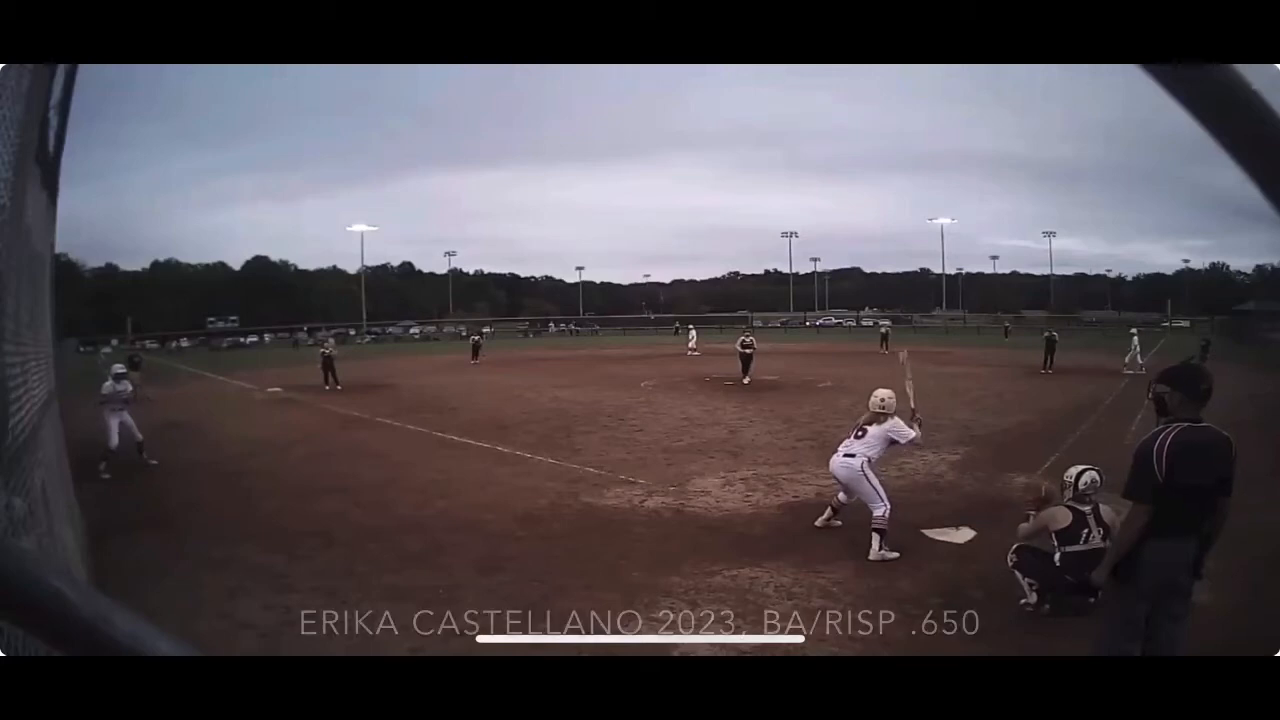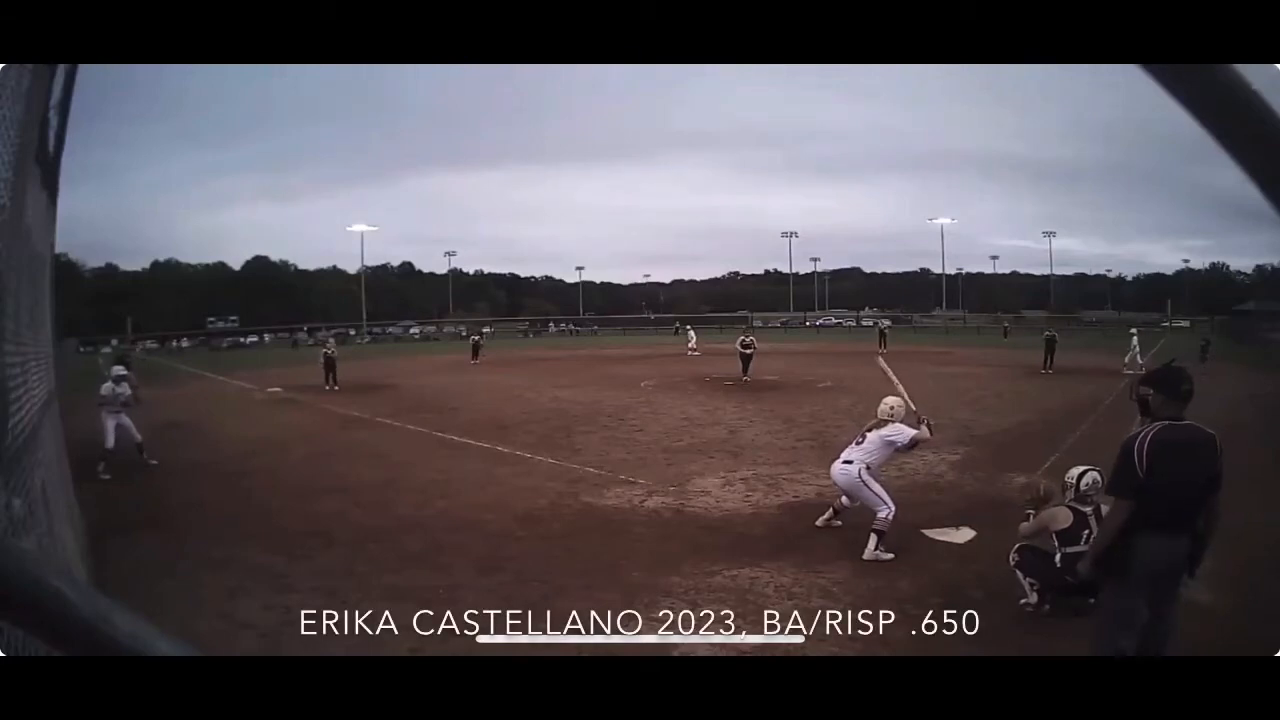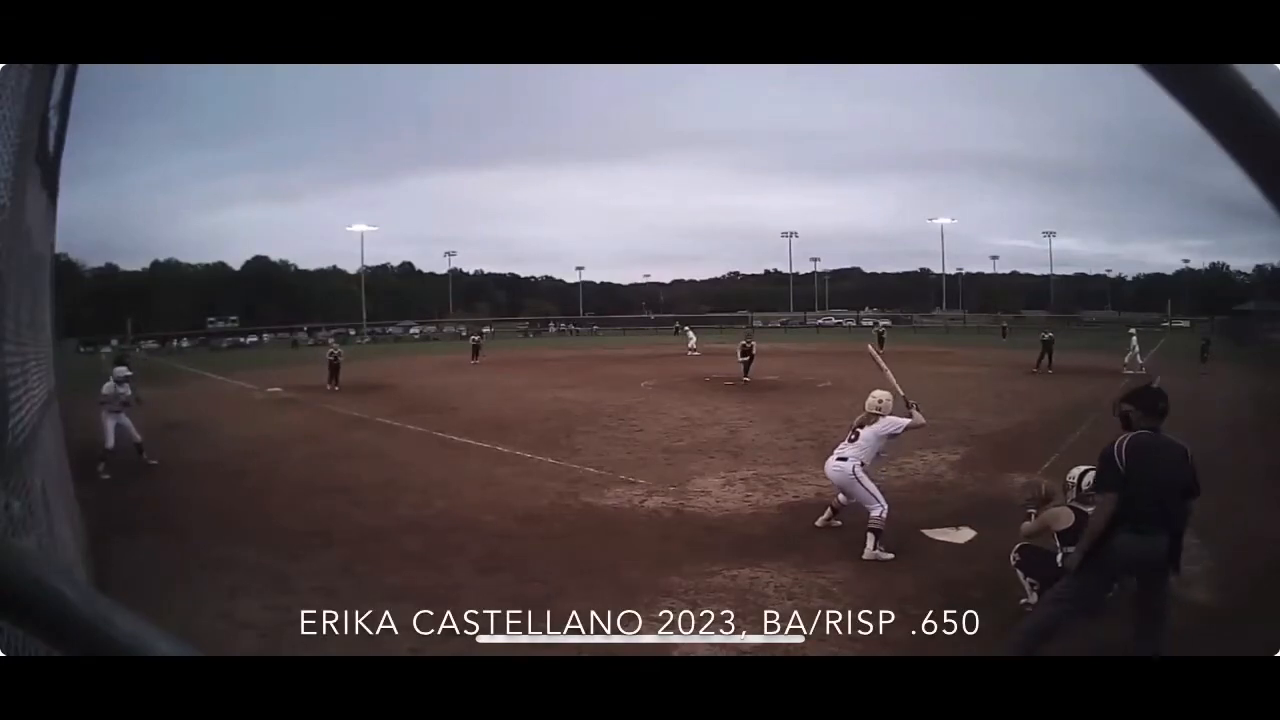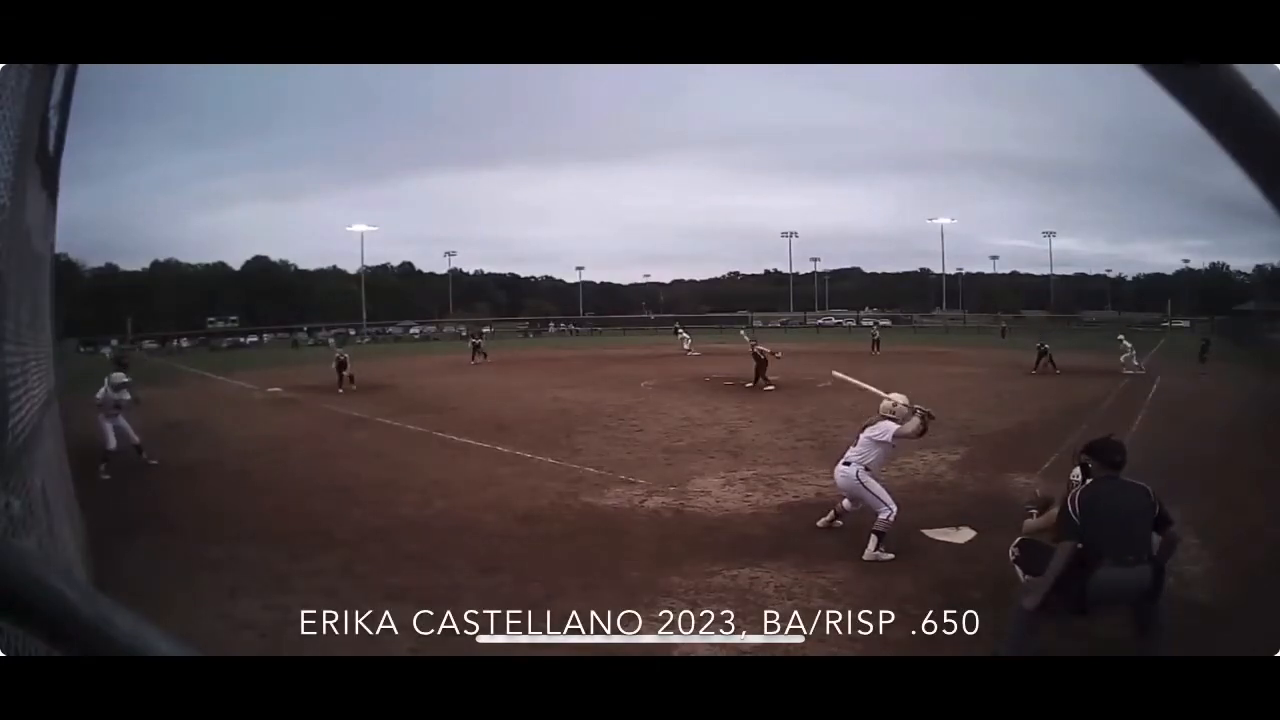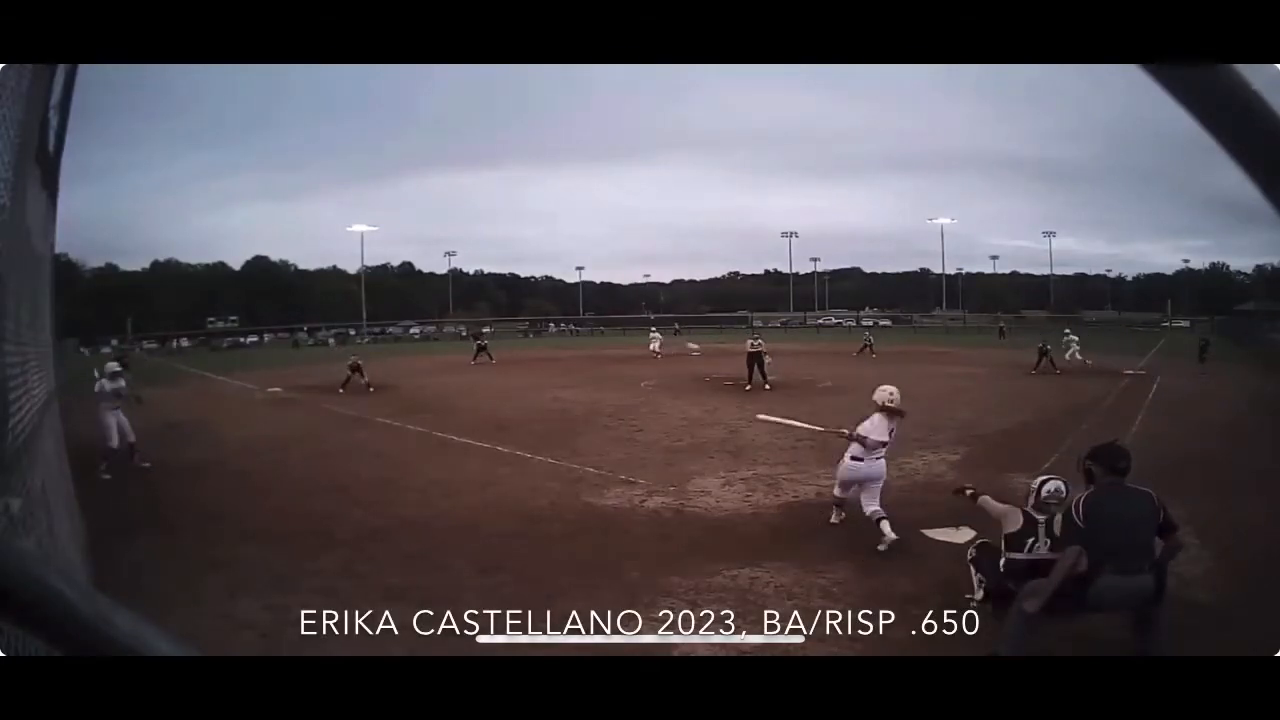
dt=0.7s
person 1, frame 1
left shoulder: (1158, 444)
right shoulder: (1223, 444)
left elbow: (1140, 517)
right elbow: (1220, 511)
left wrist: (1106, 565)
right wrist: (1200, 553)
left hip: (1145, 555)
right hip: (1185, 554)
left knee: (1121, 636)
right knee: (1167, 636)
person 1, frame 2
left shoulder: (1141, 443)
right shoulder: (1209, 442)
left elbow: (1121, 512)
right elbow: (1212, 508)
left wrist: (1091, 557)
right wrist: (1199, 550)
left hip: (1138, 548)
right hip: (1180, 547)
left knee: (1118, 629)
right knee: (1160, 619)
person 1, frame 3
left shoulder: (1121, 447)
right shoulder: (1182, 453)
left elbow: (1107, 507)
right elbow: (1185, 509)
left wrist: (1080, 552)
left hip: (1121, 543)
right hip: (1161, 545)
left knee: (1063, 601)
right knee: (1152, 604)
left ankle: (1022, 648)
person 1, frame 4
left shoulder: (1079, 497)
right shoulder: (1145, 493)
left elbow: (1065, 551)
right elbow: (1171, 538)
left wrist: (1037, 593)
right wrist: (1156, 570)
left hip: (1099, 580)
right hip: (1143, 580)
left knee: (1031, 596)
left ankle: (1013, 651)
right ankle: (1151, 648)
person 1, frame 5
left shoulder: (1083, 504)
right shoulder: (1149, 499)
left elbow: (1070, 557)
right elbow: (1175, 543)
left wrist: (1040, 598)
left hip: (1101, 589)
right hip: (1146, 588)
left knee: (1029, 595)
left ankle: (1008, 652)
right ankle: (1150, 650)
